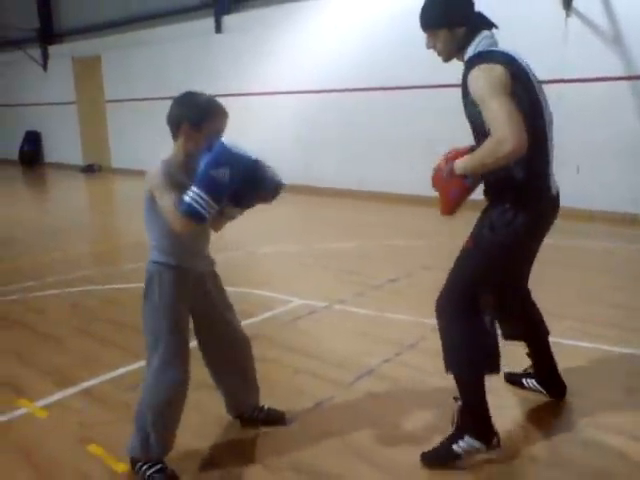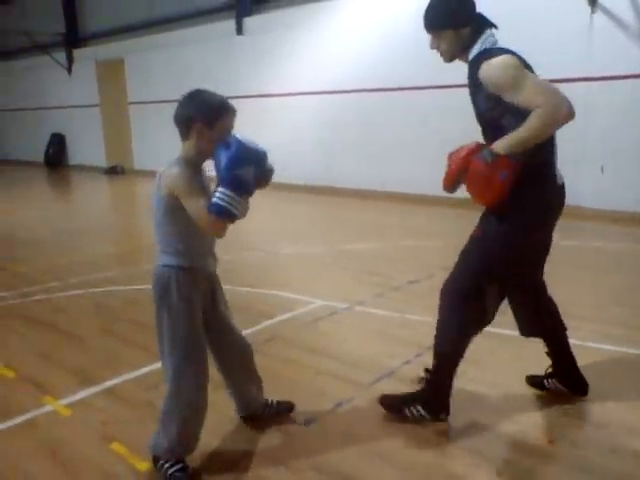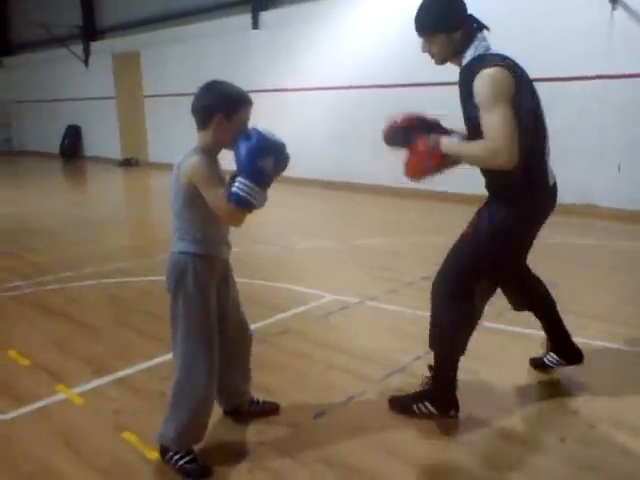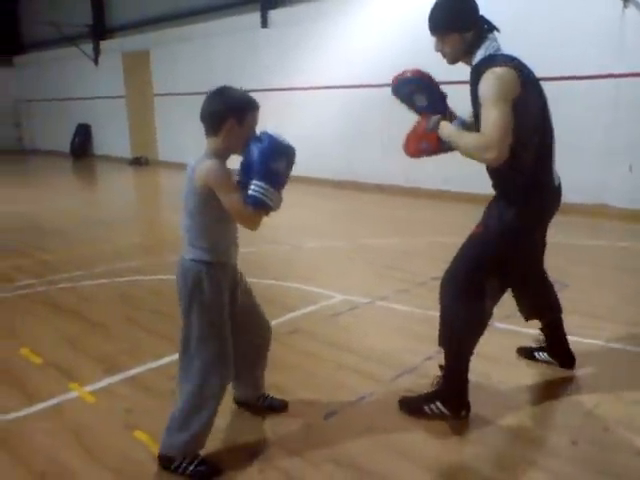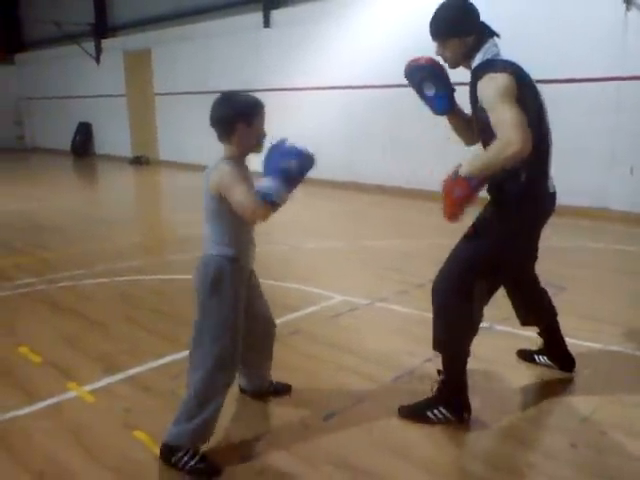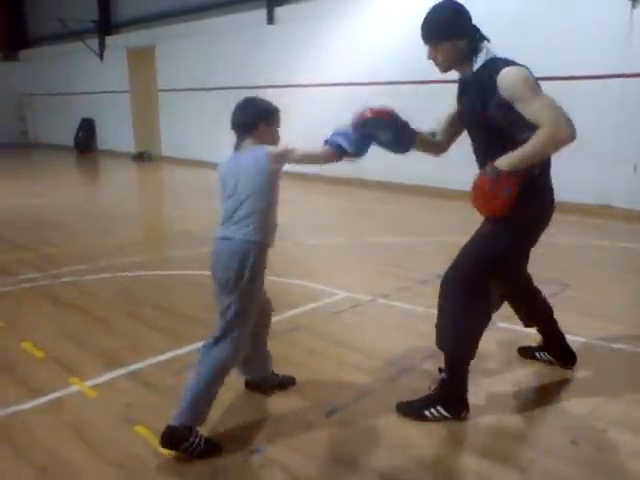
dt=0.2s
person 1, frame 1
left shoulder: (483, 71)
right shoulder: (505, 63)
left elbow: (510, 143)
left wrist: (461, 167)
right wrist: (475, 158)
left hip: (516, 206)
right hip: (533, 199)
left knee: (458, 304)
right knee: (508, 291)
left ankle: (474, 426)
right ankle: (547, 377)
person 1, frame 2
left shoulder: (494, 65)
right shoulder: (495, 62)
left elbow: (558, 110)
left wrist: (499, 150)
right wrist: (484, 153)
left hip: (524, 198)
right hip: (536, 194)
left knee: (463, 292)
right knee: (525, 285)
left ankle: (434, 398)
right ankle: (567, 374)
person 1, frame 3
left shoulder: (489, 75)
right shoulder: (485, 69)
left elbow: (501, 154)
left wrist: (445, 145)
right wrist: (440, 135)
left hip: (516, 200)
right hip: (529, 193)
left knee: (452, 287)
right knee: (512, 272)
left ankle: (440, 395)
right ankle: (563, 347)
person 1, frame 4
left shoulder: (497, 74)
right shoulder: (495, 69)
left elbow: (491, 149)
right elbow: (484, 133)
left wrist: (442, 128)
right wrist: (441, 111)
left hip: (522, 199)
right hip: (533, 193)
left knee: (461, 285)
right knee: (526, 274)
left ankle: (452, 396)
right ankle: (558, 349)
person 1, frame 5
left shoulder: (494, 79)
right shoulder: (493, 74)
left elbow: (515, 145)
right elbow: (475, 135)
left wrist: (466, 173)
right wrist: (444, 104)
left hip: (517, 202)
right hip: (528, 198)
left knee: (452, 287)
right knee: (519, 276)
left ankle: (452, 399)
right ankle: (557, 352)
person 1, frame 6
left shoulder: (507, 76)
right shoulder: (471, 84)
left elbow: (562, 130)
right elbow: (439, 144)
left wrist: (504, 165)
right wrist: (403, 134)
left hip: (524, 201)
right hip: (515, 199)
left knee: (462, 286)
right knee: (508, 275)
left ankle: (451, 396)
right ankle: (557, 348)
person 2, frame 1
left shoulder: (200, 171)
right shoulder: (162, 174)
left elbow: (214, 224)
right elbow: (182, 224)
left wrist: (243, 196)
right wrist: (210, 184)
left hip: (202, 273)
right hip: (167, 277)
left knee: (232, 344)
right knee: (168, 369)
left ankle: (246, 407)
person 2, frame 2
left shoulder: (197, 170)
right shoulder: (177, 175)
left elbow: (216, 219)
right elbow: (215, 225)
left wrist: (241, 183)
right wrist: (233, 181)
left hip: (204, 274)
right hip: (178, 279)
left knee: (232, 345)
right knee: (188, 370)
left ankle: (253, 405)
person 2, frame 3
left shoulder: (210, 161)
right shoulder: (197, 164)
left elbow: (229, 207)
right elbow: (233, 216)
left wrist: (257, 171)
right wrist: (252, 171)
left hip: (216, 263)
right hip: (193, 268)
left knee: (236, 338)
right knee: (198, 358)
left ankle: (237, 401)
right ankle: (176, 442)
person 2, frame 4
left shoulder: (219, 167)
right shoulder: (211, 169)
left elbow: (240, 208)
right elbow: (250, 219)
left wrist: (262, 173)
right wrist: (266, 173)
left hip: (224, 268)
right hip: (204, 274)
left knee: (255, 331)
right knee: (208, 364)
left ankle: (250, 394)
person 2, frame 5
left shoulder: (238, 168)
right shoulder: (226, 172)
left elbow: (255, 207)
right elbow: (256, 212)
left wrist: (281, 177)
right wrist: (279, 174)
left hip: (239, 267)
right hip: (223, 270)
left knee: (260, 328)
right knee: (218, 356)
left ankle: (256, 383)
right ankle: (180, 443)
person 2, frame 6
left shoulder: (227, 164)
right shoulder: (272, 154)
right elbow: (325, 155)
right wrist: (347, 141)
left hip: (228, 247)
right hip: (246, 252)
left knee: (257, 313)
right knee: (230, 337)
left ankle: (259, 375)
right ankle: (182, 427)
